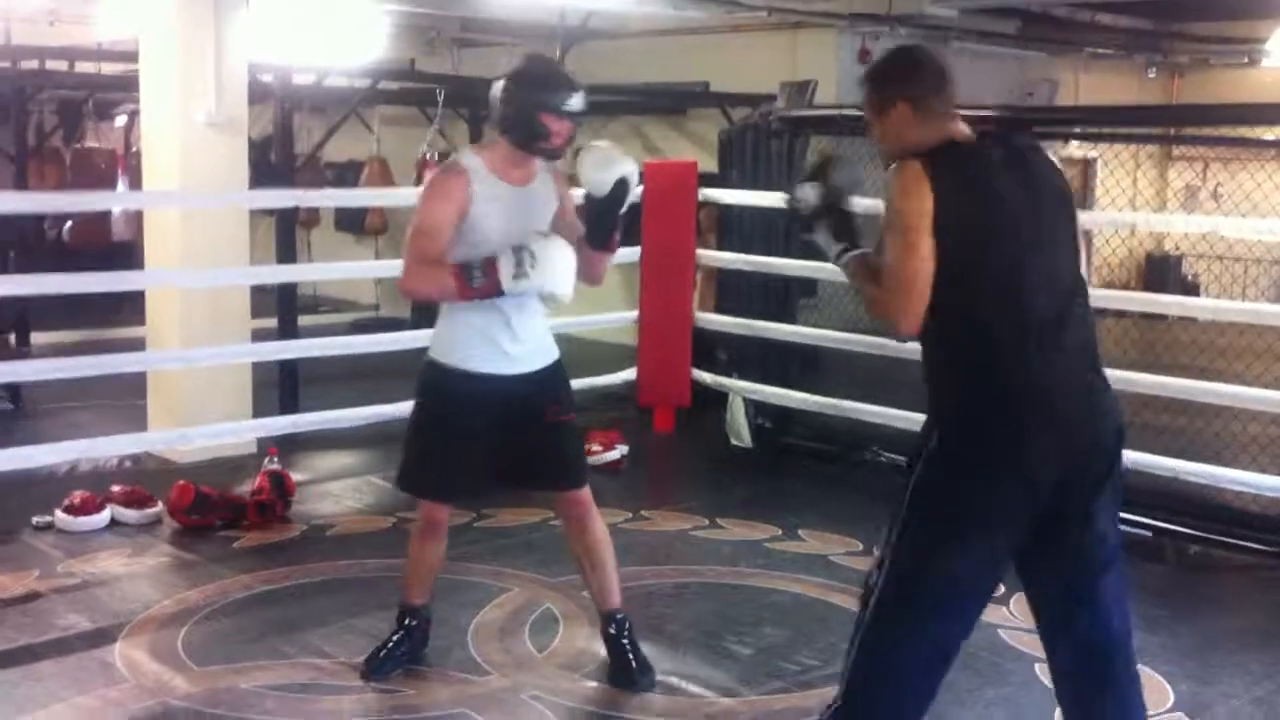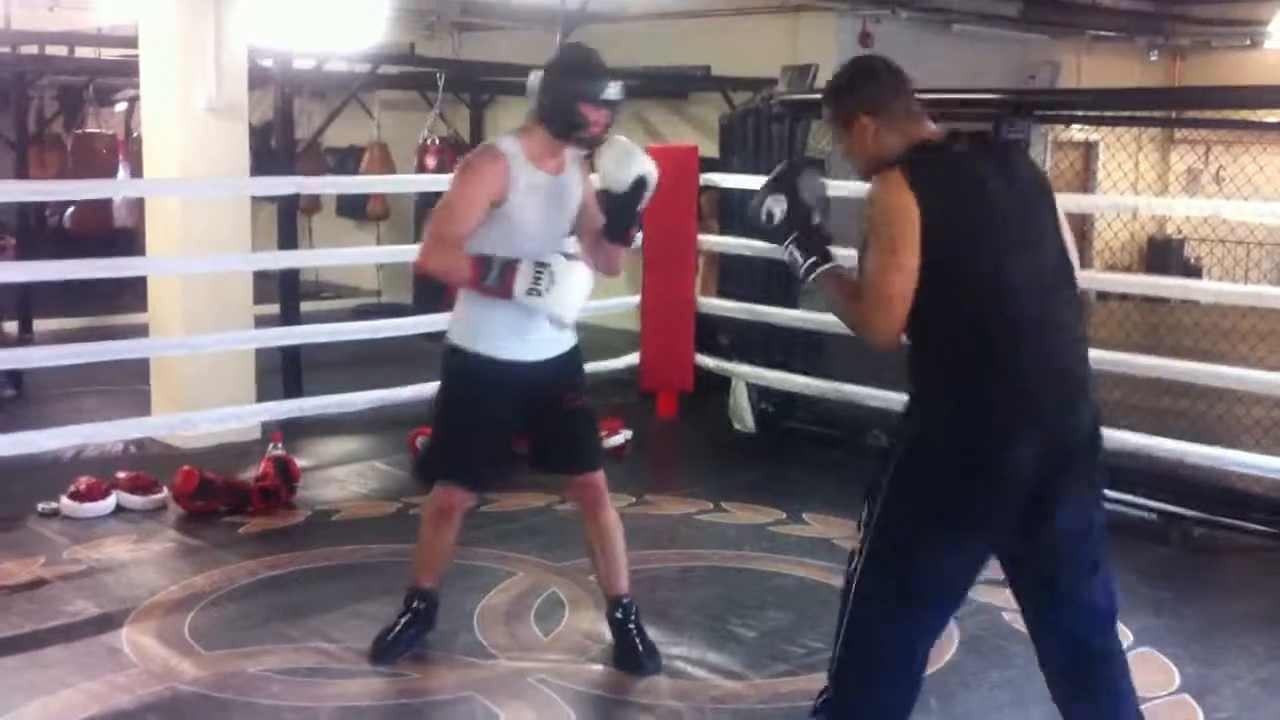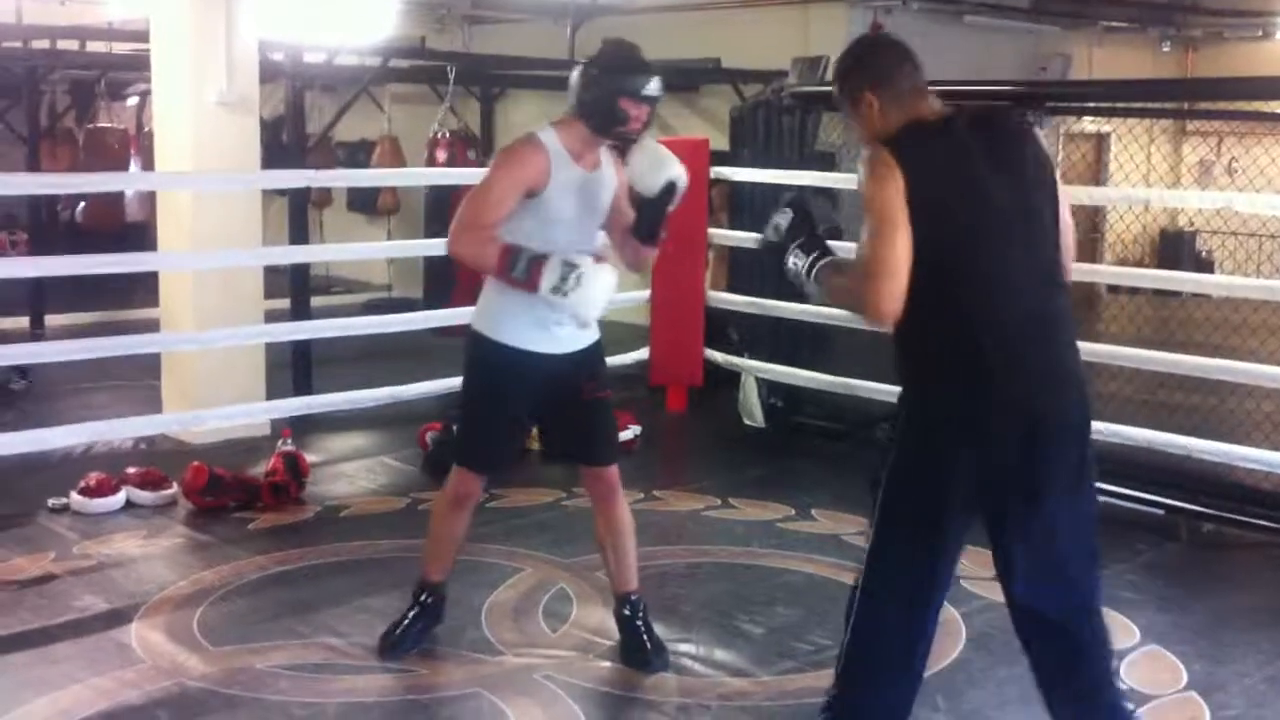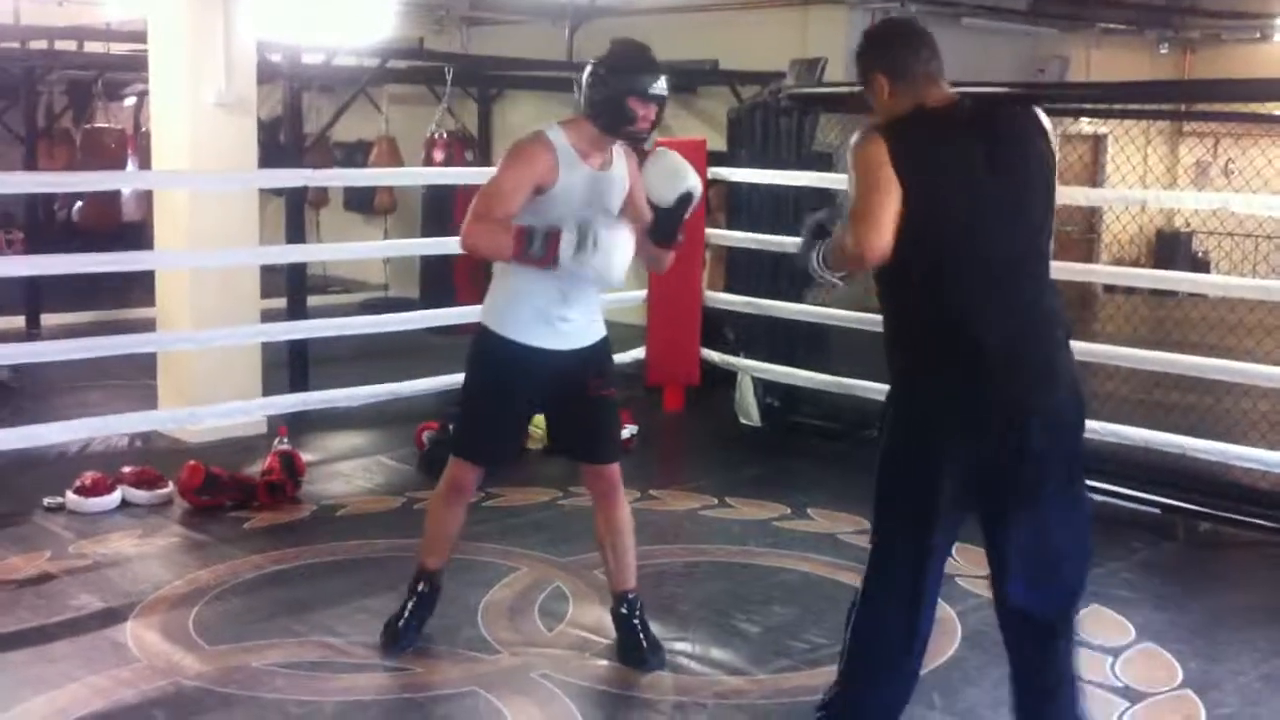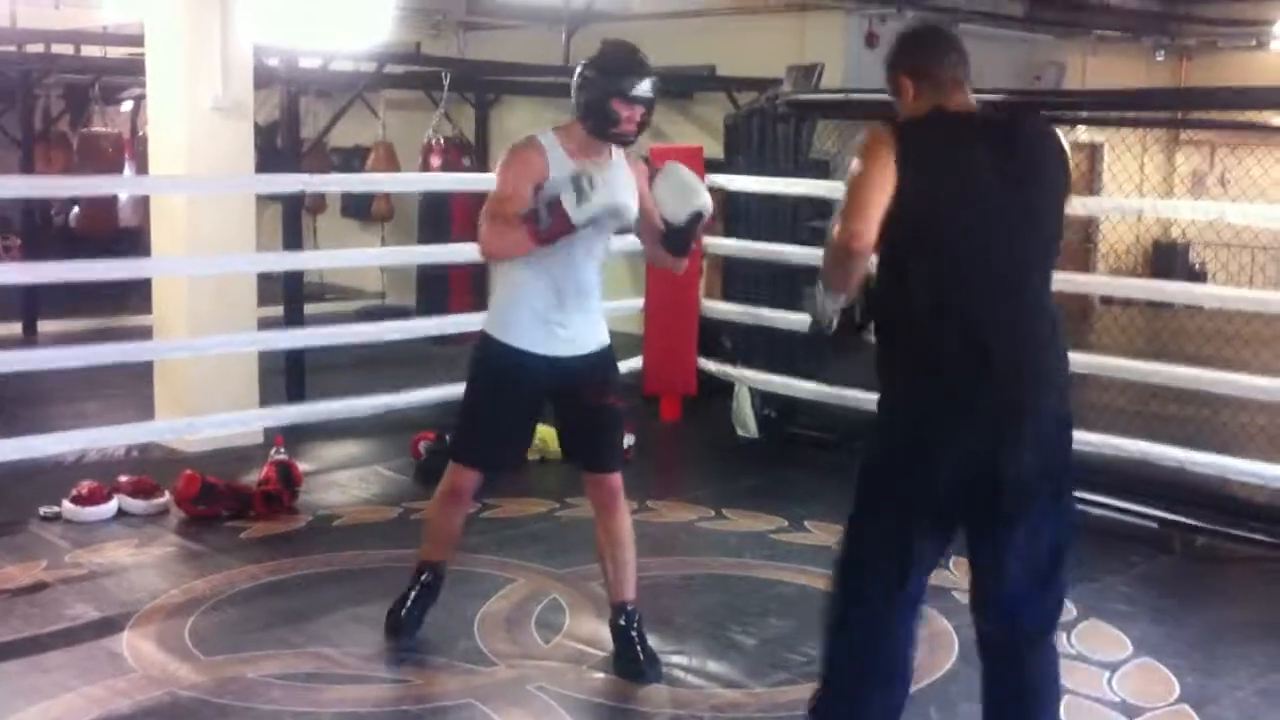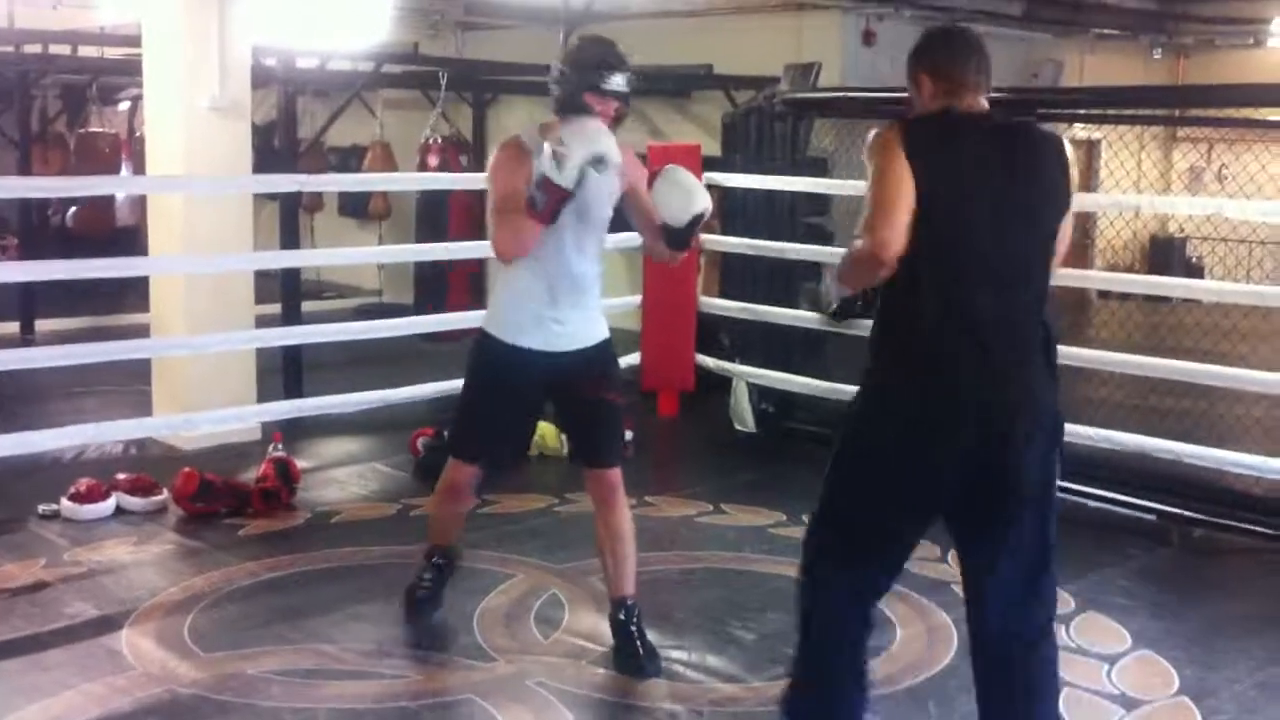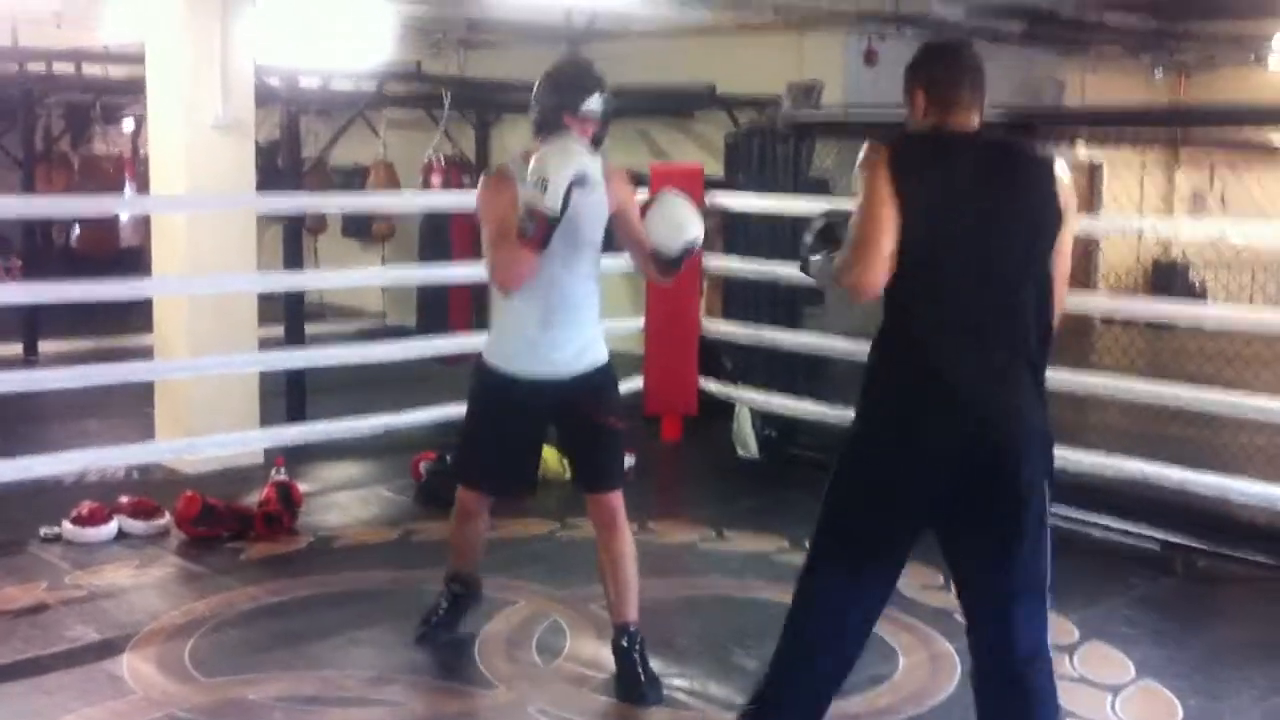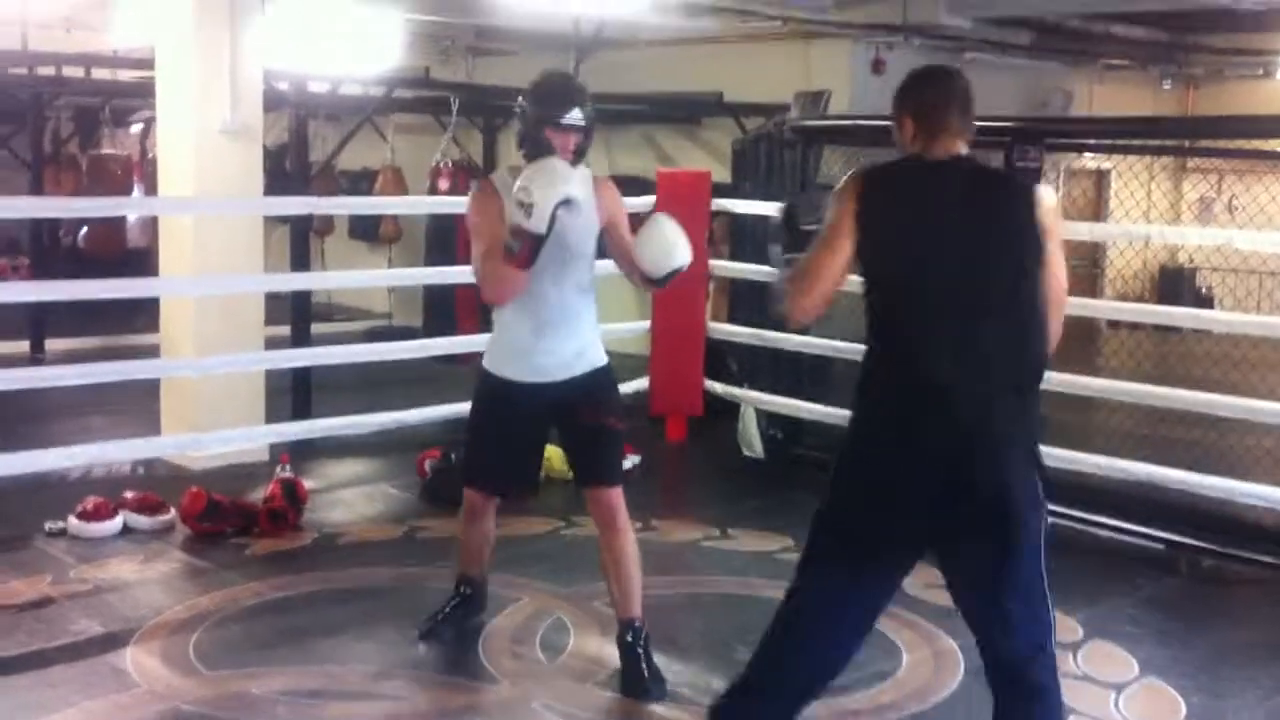
dt=0.1s
person 1, frame 1
left shoulder: (917, 178)
right shoulder: (1038, 166)
left elbow: (904, 314)
left wrist: (840, 242)
left hip: (988, 435)
right hip: (1083, 424)
left knee: (909, 614)
right knee: (1090, 619)
person 1, frame 2
left shoulder: (900, 185)
right shoulder: (1013, 160)
left elbow: (884, 324)
right elbow: (1063, 279)
left wrist: (808, 252)
left hip: (967, 426)
right hip: (1066, 417)
left knee: (889, 601)
right knee: (1078, 610)
person 1, frame 3
left shoulder: (891, 165)
right shoulder: (1019, 136)
left elbow: (882, 304)
right elbow: (1061, 261)
left wrist: (809, 260)
left hip: (954, 412)
right hip: (1052, 399)
left knee: (898, 594)
right knee: (1060, 593)
person 1, frame 4
left shoulder: (884, 145)
right shoulder: (1027, 125)
left elbow: (866, 253)
left wrist: (823, 245)
left hip: (938, 400)
right hip: (1043, 388)
left knee: (899, 587)
right knee: (1040, 590)
person 1, frame 5
left shoulder: (893, 143)
right shoulder: (1044, 143)
left elbow: (854, 238)
left wrist: (832, 291)
left hip: (928, 405)
right hip: (1033, 400)
left knee: (875, 590)
right knee: (1020, 607)
person 1, frame 6
left shoulder: (900, 139)
right shoulder: (1051, 154)
left elbow: (884, 246)
left wrist: (844, 273)
left hip: (912, 399)
right hip: (1020, 401)
left knee: (839, 575)
right knee: (1014, 603)
person 1, frame 7
left shoulder: (891, 160)
right shoulder: (1047, 176)
left elbow: (867, 277)
right elbow: (1049, 311)
left wrist: (826, 260)
left hip: (905, 419)
right hip: (1010, 423)
left knee: (836, 591)
right knee: (1013, 627)
person 1, frame 8
left shoulder: (867, 192)
right shoulder: (1031, 203)
left elbow: (800, 308)
right elbow: (1046, 336)
left wrist: (805, 256)
left hip: (893, 438)
right hip: (998, 444)
left knee: (823, 604)
right knee: (1019, 638)
person 2, frame 1
left shoulder: (552, 180)
right shoulder: (456, 180)
left elbow: (592, 273)
right elbow: (415, 279)
left wrist: (606, 213)
right wrist: (500, 273)
left hip: (535, 367)
right hip: (461, 372)
left knee: (578, 502)
right knee: (434, 513)
left ankle: (618, 630)
right ankle: (413, 626)
person 2, frame 2
left shoulder: (581, 169)
right shoulder: (493, 166)
left elbow: (609, 262)
right elbow: (435, 255)
left wrist: (628, 207)
right wrist: (516, 278)
left hip: (554, 354)
right hip: (482, 357)
left knee: (592, 487)
right knee: (451, 494)
left ankle: (623, 617)
right ankle: (420, 607)
person 2, frame 3
left shoulder: (616, 165)
right shoulder: (531, 156)
left elbow: (637, 260)
right elbow: (464, 240)
left wrist: (656, 209)
right wrist: (542, 272)
left hip: (576, 347)
right hip: (506, 347)
left knee: (606, 481)
right knee: (466, 484)
left ankle: (631, 613)
right ankle: (428, 600)
person 2, frame 4
left shoulder: (629, 166)
right shoulder: (538, 152)
left elbow: (654, 257)
right elbow: (474, 237)
left wrist: (671, 216)
right wrist: (556, 245)
left hip: (582, 344)
right hip: (509, 341)
left knee: (607, 479)
right knee: (463, 473)
left ankle: (628, 613)
right ankle: (423, 590)
person 2, frame 5
left shoulder: (631, 169)
right shoulder: (532, 155)
left elbow: (666, 262)
right elbow: (494, 242)
left wrist: (684, 228)
right wrist: (568, 213)
left hip: (587, 351)
right hip: (512, 346)
left knee: (609, 487)
right knee: (463, 476)
left ankle: (627, 624)
right ankle: (426, 580)
person 2, frame 6
left shoulder: (622, 160)
right shoulder: (518, 153)
left elbow: (662, 248)
right elbow: (509, 246)
left wrist: (683, 223)
right wrist: (557, 184)
left hip: (584, 344)
right hip: (509, 343)
left knee: (607, 482)
right knee: (462, 470)
left ankle: (625, 617)
right ankle: (438, 562)
person 2, frame 7
left shoulder: (610, 182)
right shoulder: (502, 183)
left elbow: (653, 270)
right elbow: (506, 276)
left wrist: (674, 250)
right wrist: (547, 209)
left hip: (584, 368)
right hip: (510, 371)
left knee: (608, 506)
right knee: (472, 497)
left ankle: (628, 644)
right ankle: (460, 588)
person 2, frame 8
left shoulder: (599, 191)
right shoulder: (492, 195)
left elbow: (636, 268)
right elbow: (496, 290)
right wrist: (532, 223)
left hip: (584, 371)
right hip: (510, 376)
left knee: (609, 504)
right knee: (478, 498)
left ankle: (634, 639)
right ankle: (469, 592)
